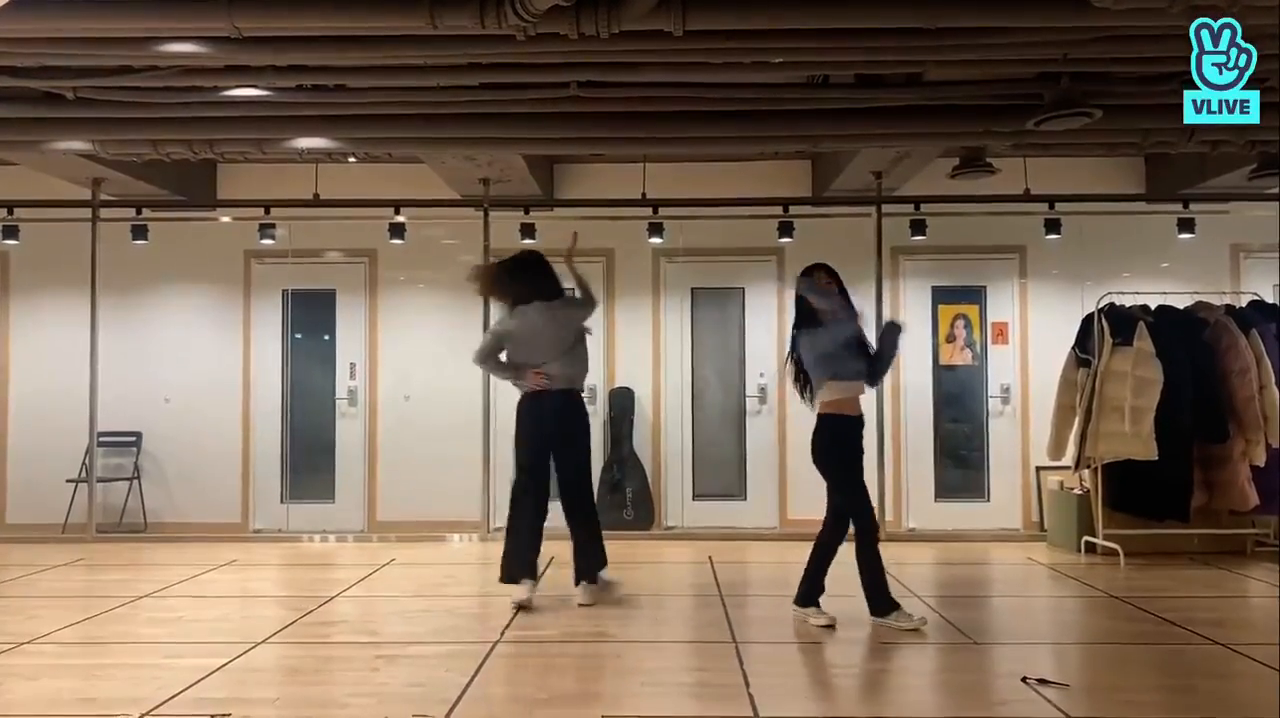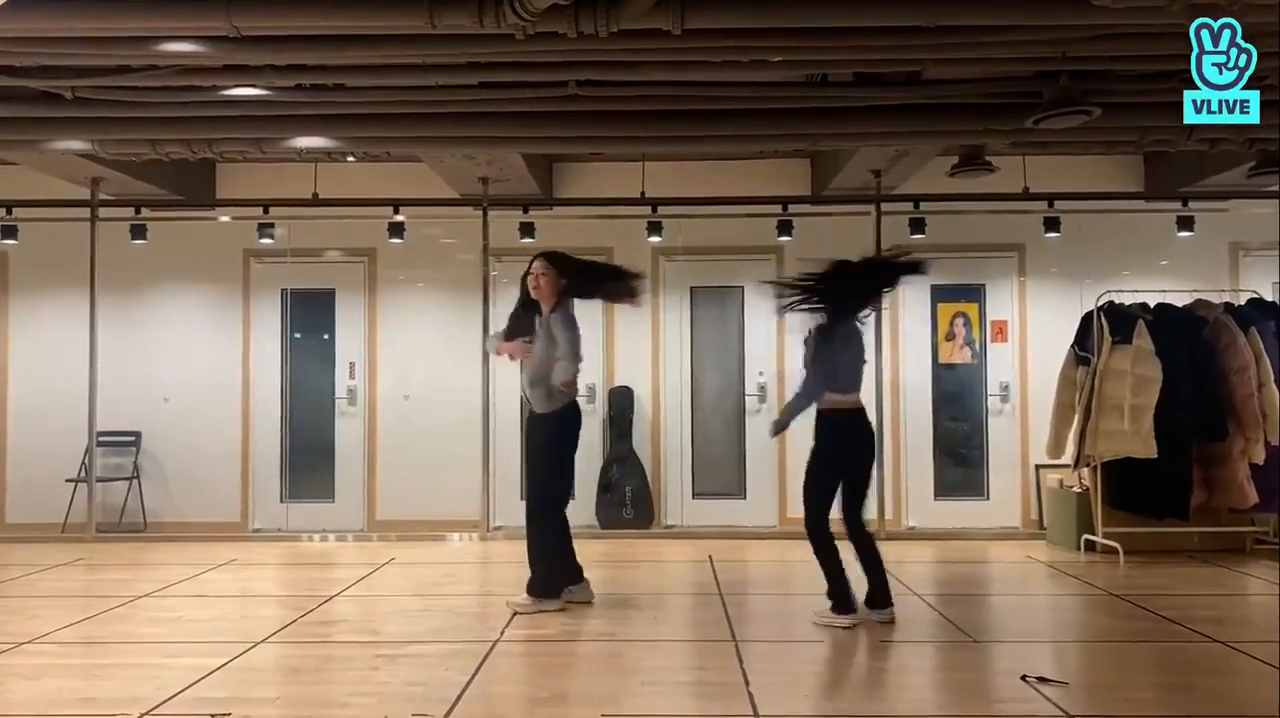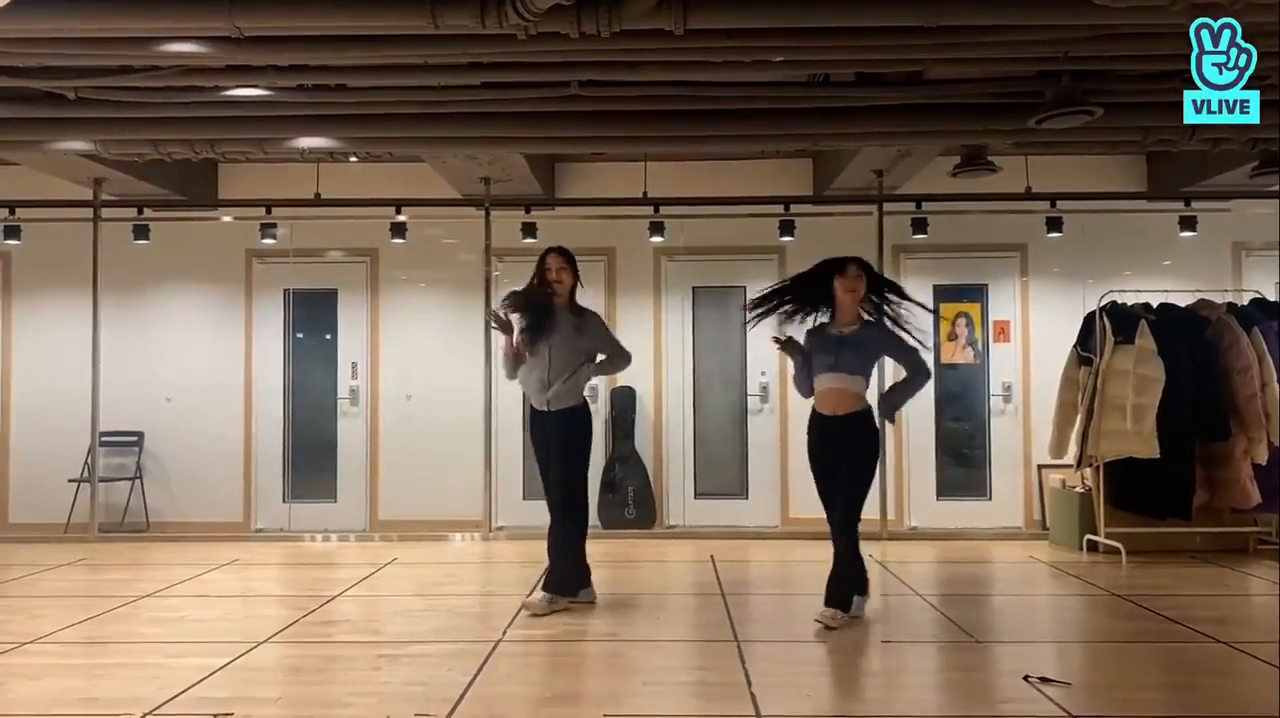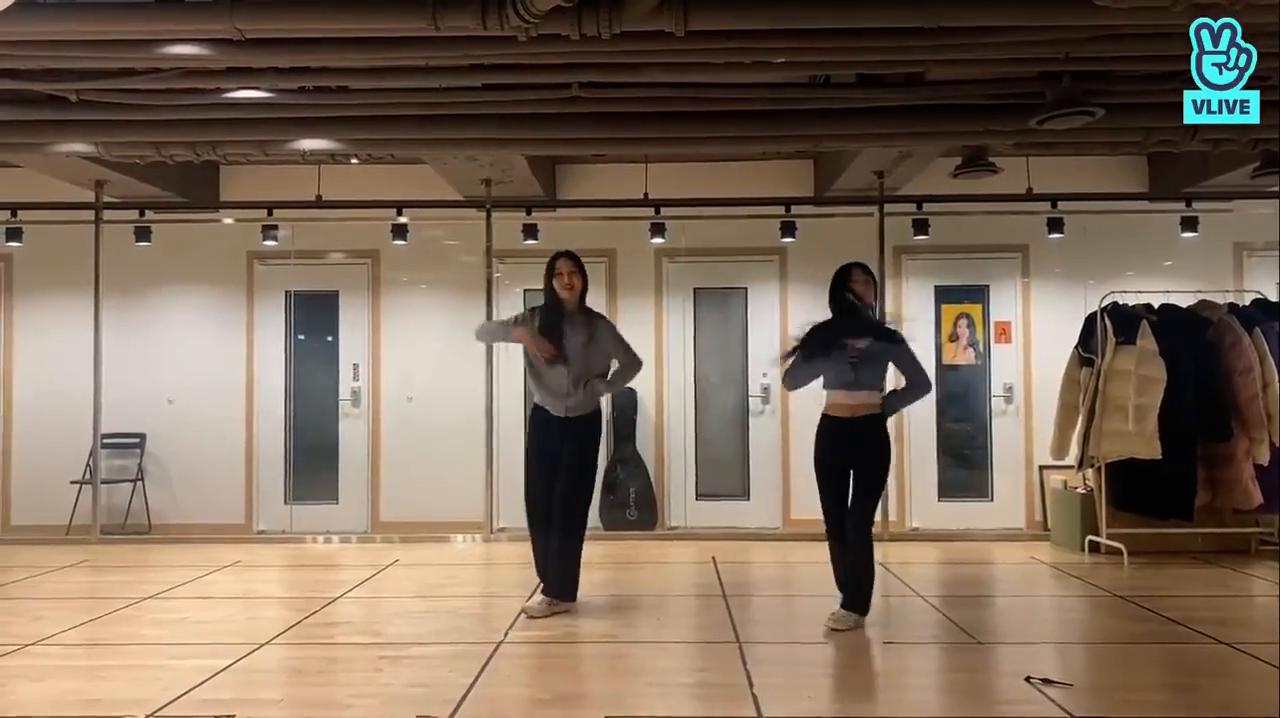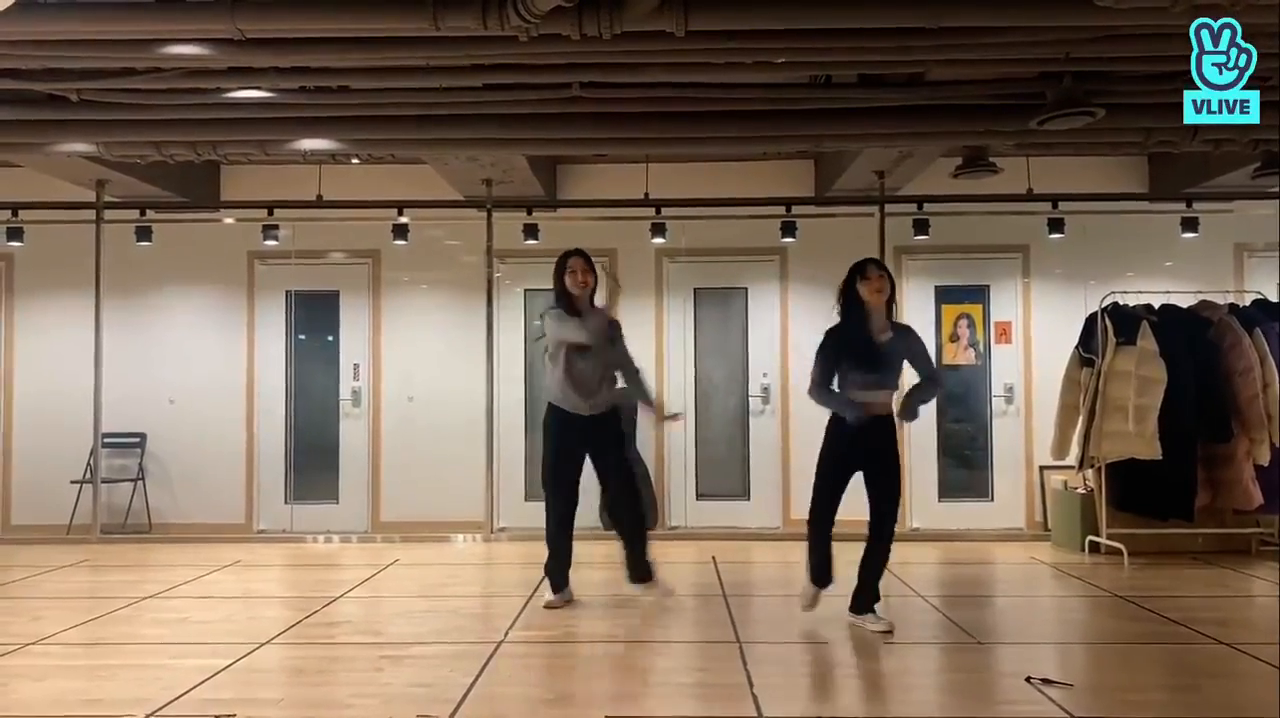
dt=0.3s
person 1, frame 1
left shoulder: (850, 337)
right shoulder: (811, 336)
left elbow: (869, 377)
right elbow: (847, 321)
left wrist: (889, 336)
right wrist: (810, 291)
left hip: (844, 434)
right hip: (835, 434)
left knee: (838, 519)
right knee: (864, 520)
left ankle: (806, 599)
right ankle: (883, 607)
person 1, frame 2
left shoulder: (825, 335)
right shoulder: (849, 333)
left elbow: (813, 389)
left wrist: (783, 419)
left hip: (832, 432)
right hip: (856, 430)
left knee: (816, 521)
right knee: (855, 521)
left ankle: (843, 606)
right ankle: (879, 602)
person 1, frame 3
left shoulder: (877, 332)
right shoulder: (815, 334)
left elbow: (920, 372)
right elbow: (805, 389)
left wrist: (890, 402)
right wrist: (796, 357)
left hip: (859, 428)
right hip: (822, 429)
left knee: (847, 518)
right knee: (838, 518)
left ankle: (837, 601)
right ankle: (854, 591)
person 1, frame 4
left shoulder: (888, 340)
right shoulder: (824, 338)
left elbow: (921, 383)
right elbow: (789, 381)
left wrist: (887, 406)
right wrist: (822, 360)
left hip: (871, 435)
right hip: (831, 433)
left knee: (860, 523)
right knee: (835, 524)
left ankle: (852, 606)
right ankle: (853, 598)
person 1, frame 5
left shoulder: (905, 338)
right shoulder: (839, 337)
left elbow: (929, 379)
right elbow: (816, 389)
left wrist: (914, 402)
right wrist: (849, 407)
left hip: (883, 437)
right hip: (844, 432)
left knee: (884, 524)
right knee: (820, 518)
left ankle: (863, 606)
right ankle: (818, 579)
person 2, frame 1
left shoulder: (512, 318)
right shoulder: (572, 309)
left elbow: (482, 357)
right elbow: (591, 300)
left wrist: (519, 377)
right wrist: (570, 264)
left hip: (534, 408)
right hip: (570, 407)
left knee: (529, 496)
right knee: (579, 495)
left ankle: (521, 581)
right ankle: (590, 580)
person 2, frame 2
left shoulder: (562, 319)
right shoulder: (529, 317)
left elbow: (570, 360)
right elbow: (493, 341)
left wrist: (560, 384)
right wrist: (506, 346)
left hip: (557, 418)
right hip: (542, 418)
left knee: (542, 504)
right knee: (547, 503)
left ankle: (544, 591)
right ankle: (572, 582)
person 2, frame 3
left shoulder: (587, 321)
right shoulder: (528, 317)
left elbow: (621, 358)
right elbow: (511, 372)
left wrist: (585, 373)
right wrist: (508, 341)
left hip: (572, 417)
right hip: (539, 416)
left knee: (568, 502)
right knee: (561, 502)
left ankle: (559, 588)
right ankle: (577, 584)
person 2, frame 4
left shoulder: (598, 326)
right shoulder: (534, 320)
left elbow: (631, 363)
right elbow: (481, 332)
left wrist: (602, 388)
right wrist: (520, 335)
left hip: (583, 424)
right hip: (543, 421)
left knee: (569, 507)
right knee: (538, 506)
left ankle: (558, 592)
right ankle: (556, 586)
person 2, frame 5
left shoulder: (607, 322)
right shoulder: (555, 318)
left elbow: (627, 369)
right elbow: (585, 333)
left wrist: (652, 405)
right wrist: (608, 309)
left hip: (605, 420)
right hip: (564, 419)
left knee: (624, 500)
right knee: (560, 505)
left ankle: (642, 574)
right ankle: (558, 584)
